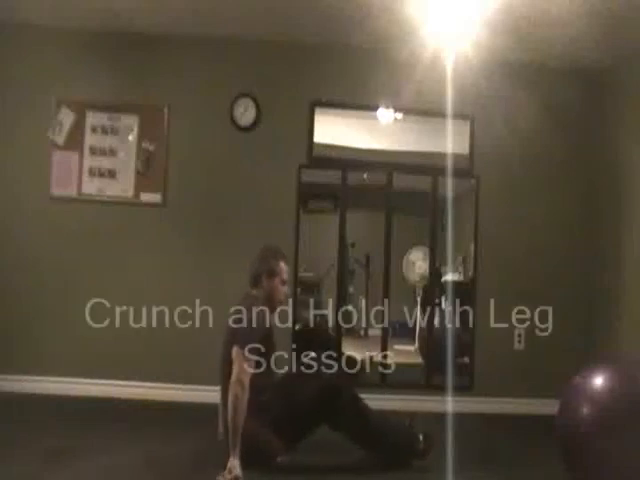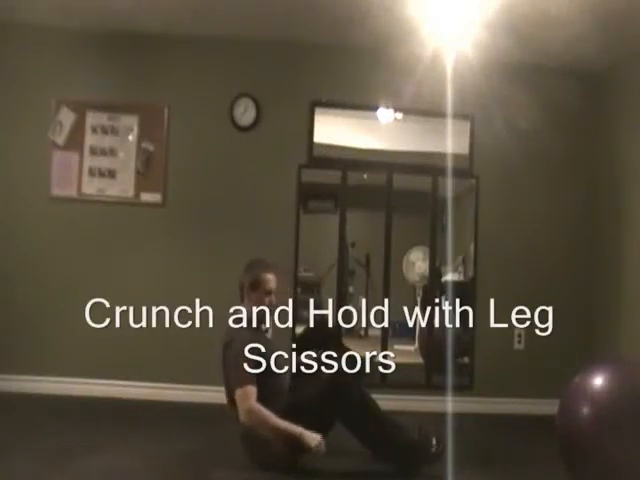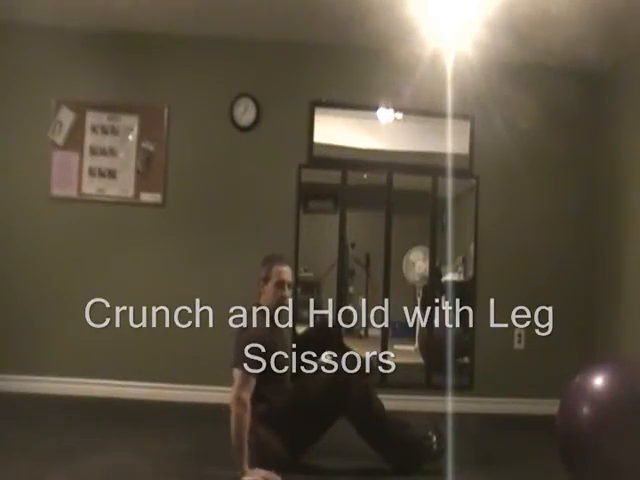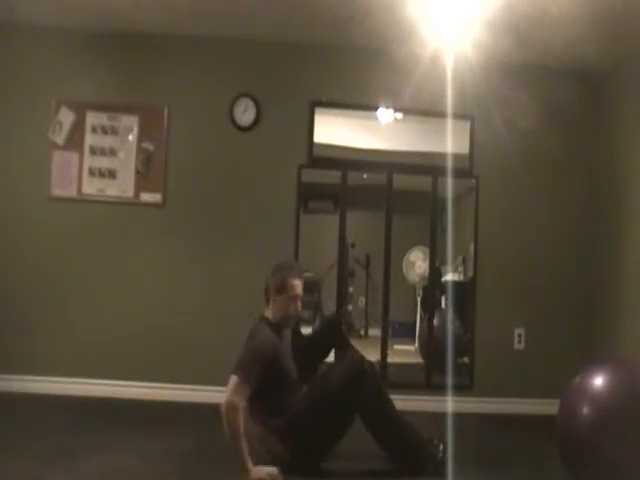
dt=1s
person 1, frame 1
left shoulder: (251, 311)
right shoulder: (254, 318)
right elbow: (239, 383)
right wrist: (235, 455)
left hip: (263, 414)
right hip: (260, 434)
right knee: (333, 388)
right ankle: (397, 446)
person 1, frame 2
left shoulder: (254, 330)
right shoulder: (241, 342)
right elbow: (247, 411)
right wrist: (301, 434)
left hip: (281, 420)
right hip: (273, 444)
right knee: (340, 382)
right ankle: (405, 451)
person 1, frame 3
left shoulder: (274, 321)
right shoulder: (255, 332)
right elbow: (239, 398)
left hip: (284, 419)
right hip: (274, 439)
right knee: (346, 379)
right ankle: (409, 450)
person 1, frame 4
left shoulder: (275, 332)
right shoulder: (262, 341)
right elbow: (231, 403)
left hip: (298, 427)
right hip: (295, 444)
right knee: (358, 370)
right ankle: (417, 456)
